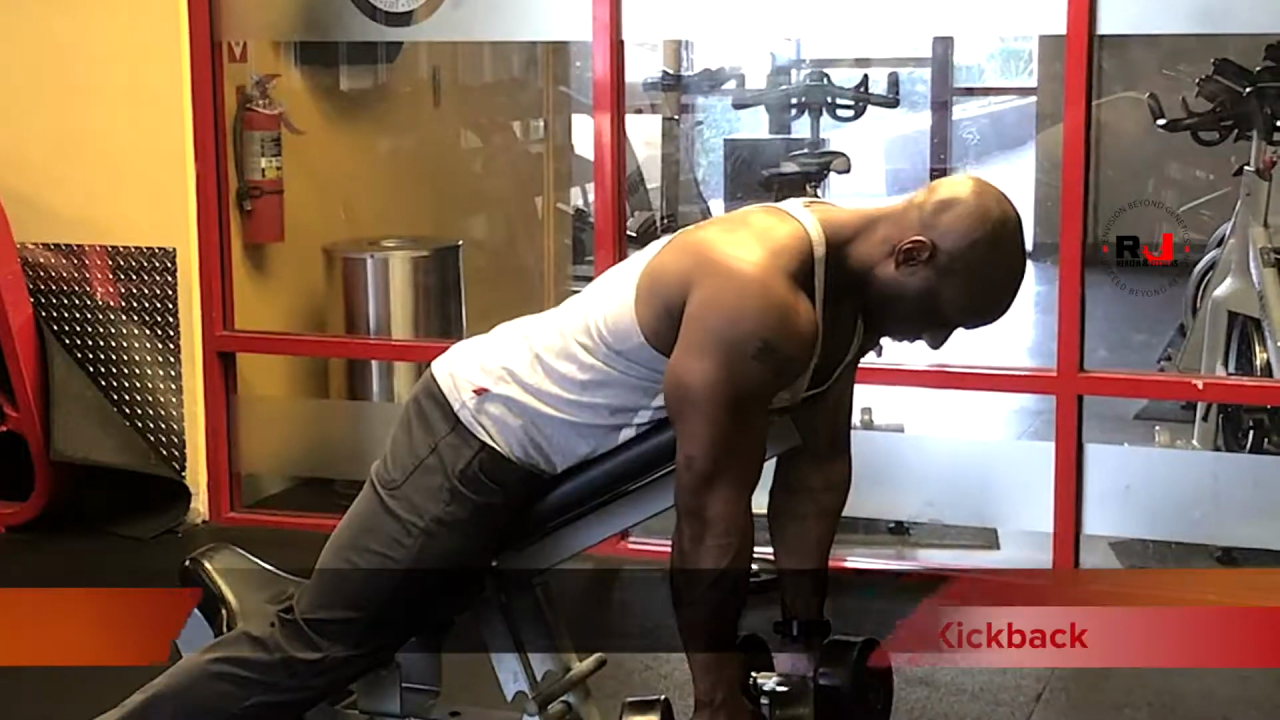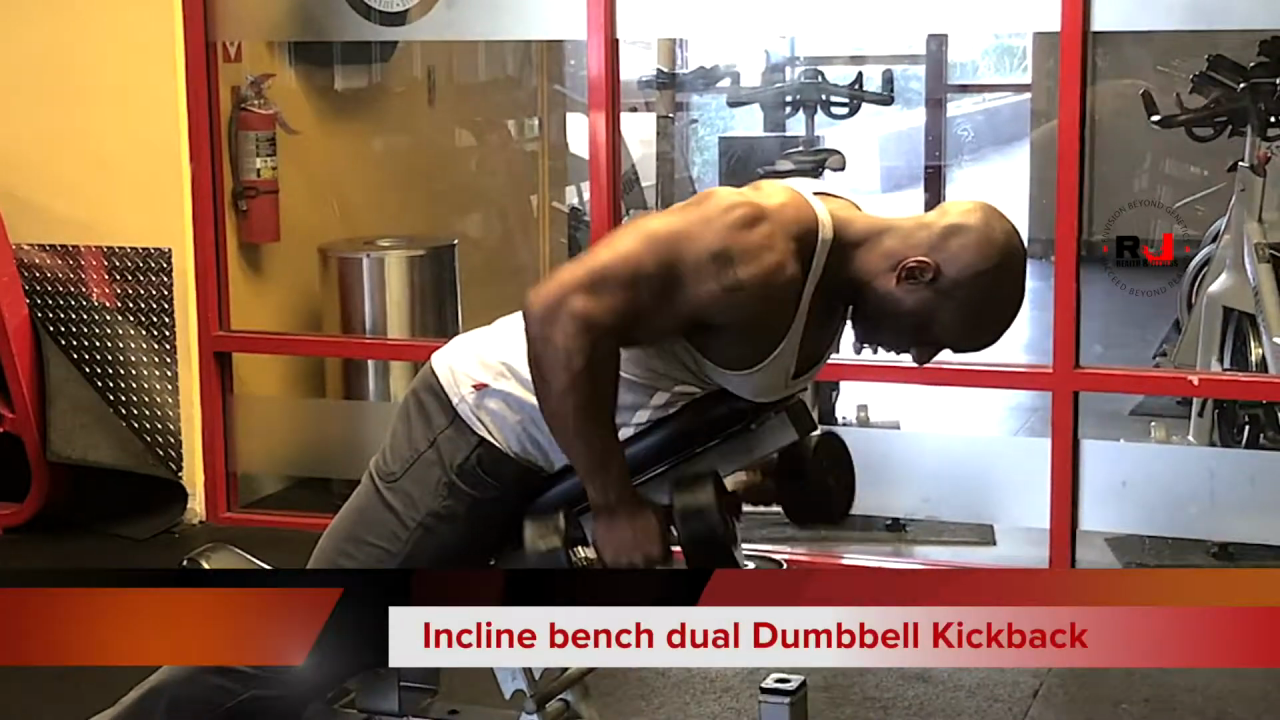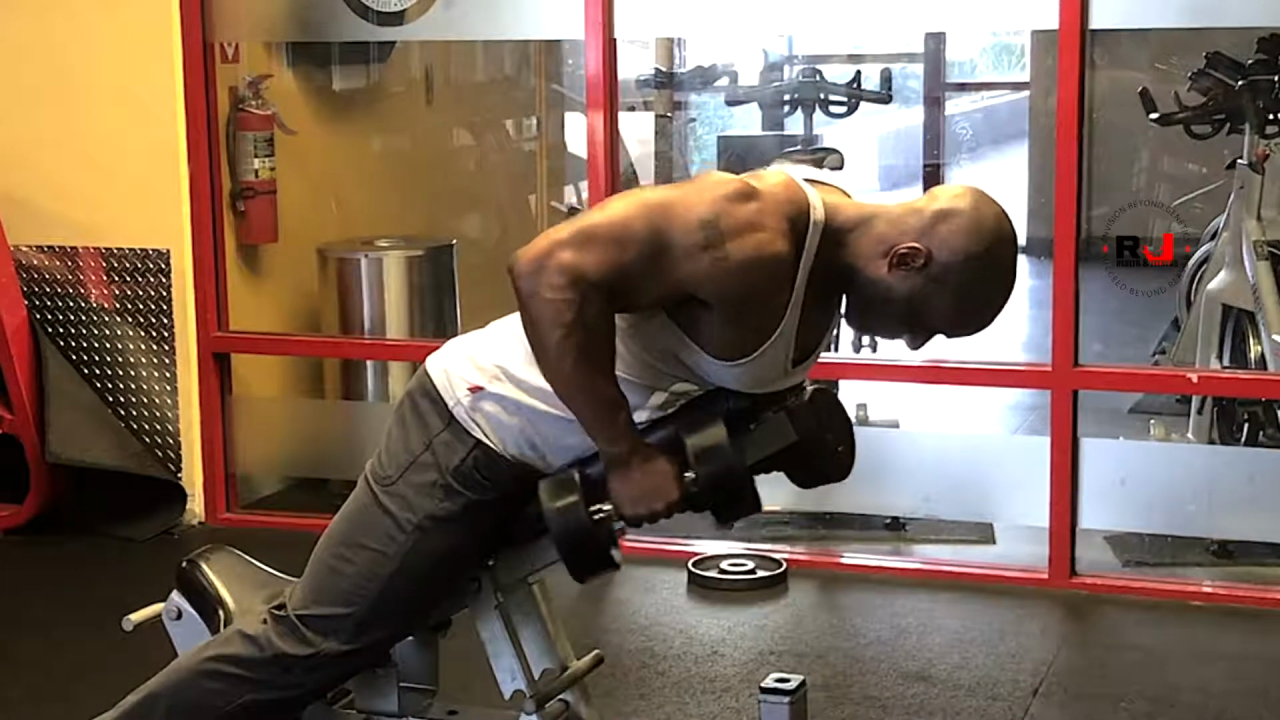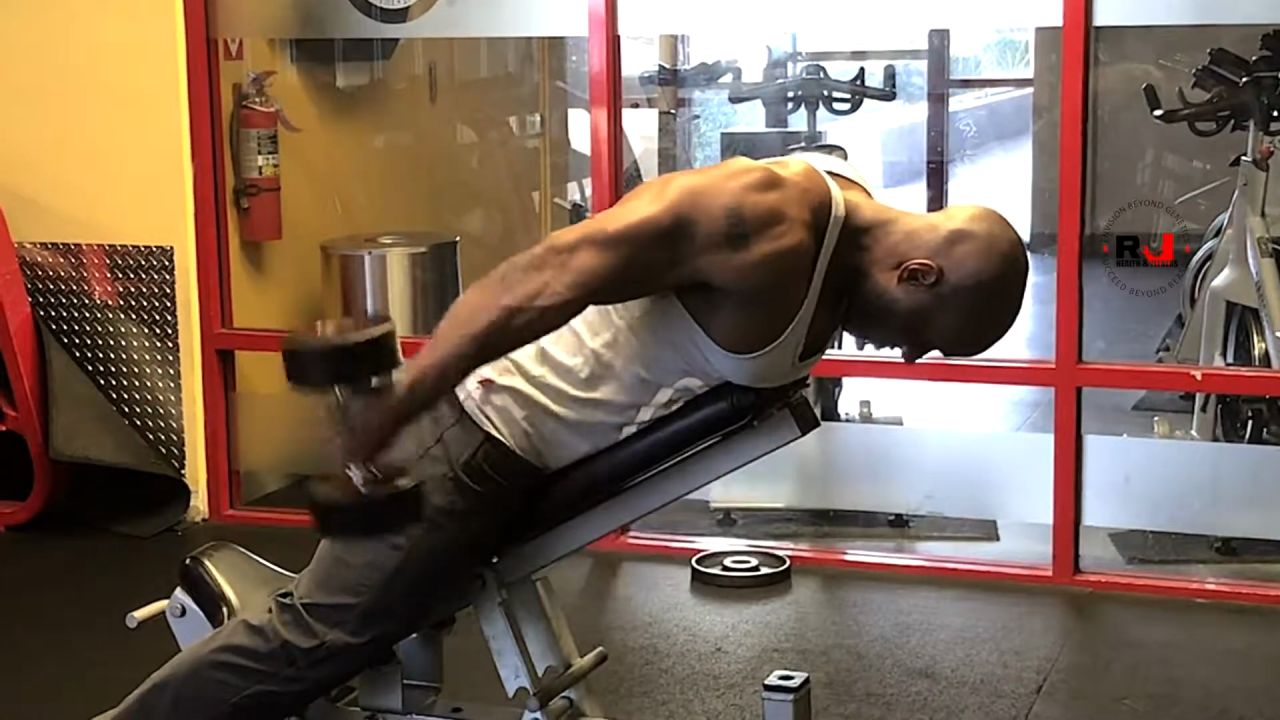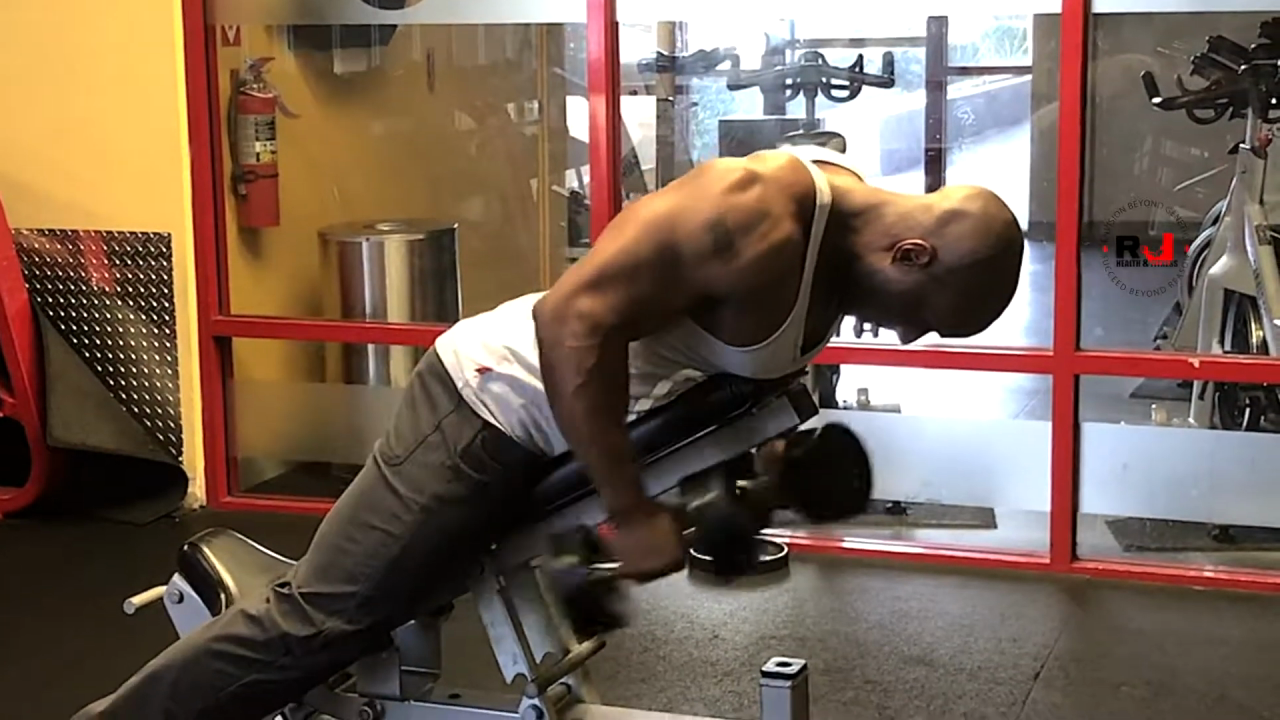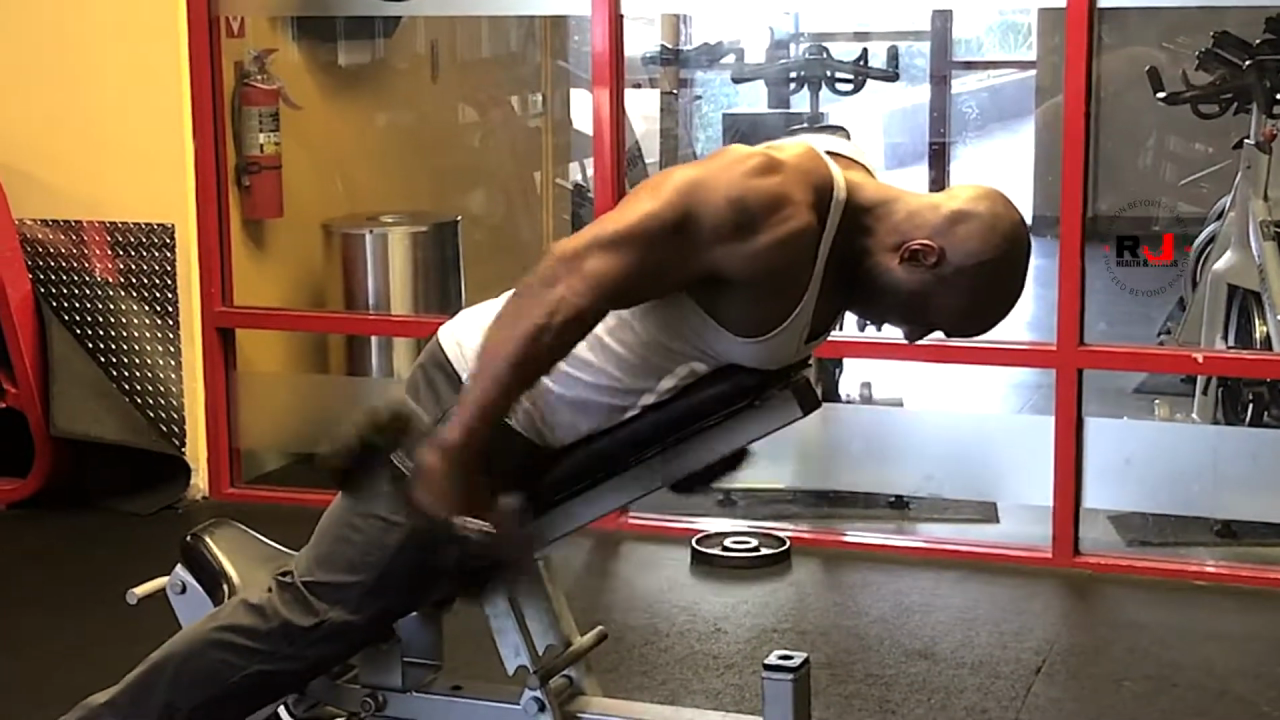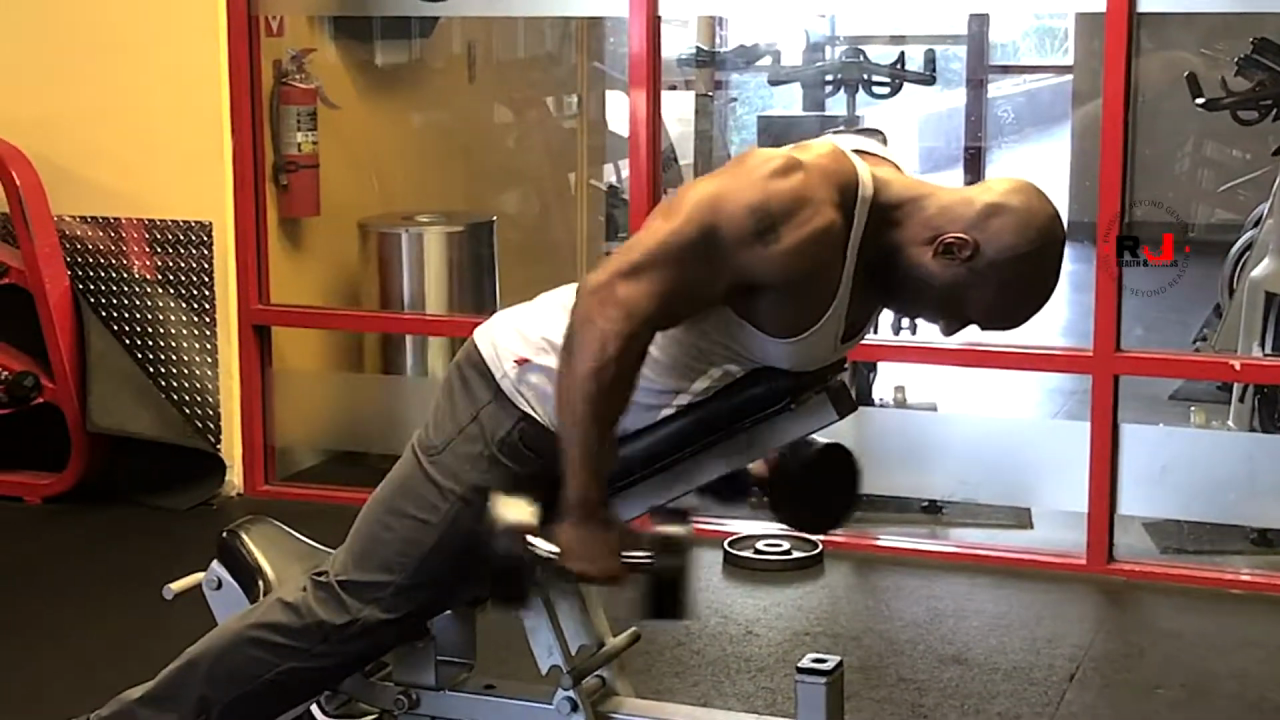
dt=0.7s
person 1, frame 1
left shoulder: (849, 284)
right shoulder: (759, 296)
left elbow: (815, 461)
right elbow: (711, 512)
left wrist: (802, 635)
left hip: (542, 443)
right hip: (486, 427)
right knee: (320, 640)
person 1, frame 2
left shoulder: (841, 256)
right shoulder: (760, 248)
right elbow: (564, 316)
right wrist: (614, 508)
left hip: (532, 444)
right hip: (489, 421)
person 1, frame 3
left shoulder: (835, 239)
right shoulder: (752, 233)
right elbow: (550, 271)
right wrist: (627, 456)
left hip: (537, 448)
right hip: (481, 427)
left knee: (363, 620)
right knee: (312, 636)
person 1, frame 4
left shoulder: (849, 236)
right shoulder: (775, 221)
right elbow: (563, 267)
right wrist: (402, 400)
left hip: (556, 442)
right hip: (493, 422)
left knee: (389, 609)
right knee: (319, 633)
person 1, frame 5
left shoulder: (848, 220)
right shoulder: (759, 216)
right elbow: (572, 319)
right wrist: (632, 512)
left hip: (539, 428)
right hip: (492, 409)
left knee: (362, 610)
right knee: (315, 620)
person 1, frame 6
left shoulder: (852, 212)
right shoulder: (777, 204)
right elbow: (577, 273)
right wrist: (461, 447)
left hip: (551, 409)
right hip: (495, 397)
left knee: (387, 587)
right knee: (321, 610)
person 1, frame 7
left shoulder: (887, 216)
right shoulder: (800, 206)
right elbow: (611, 305)
right wrist: (585, 510)
left hip: (576, 413)
right hip: (534, 396)
left knee: (394, 601)
right knee: (354, 608)
